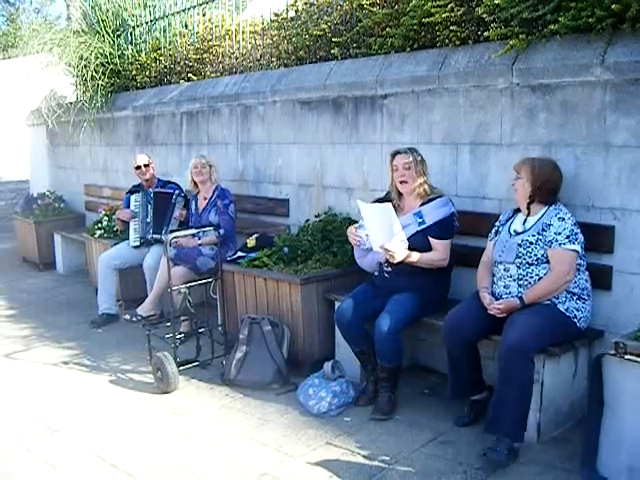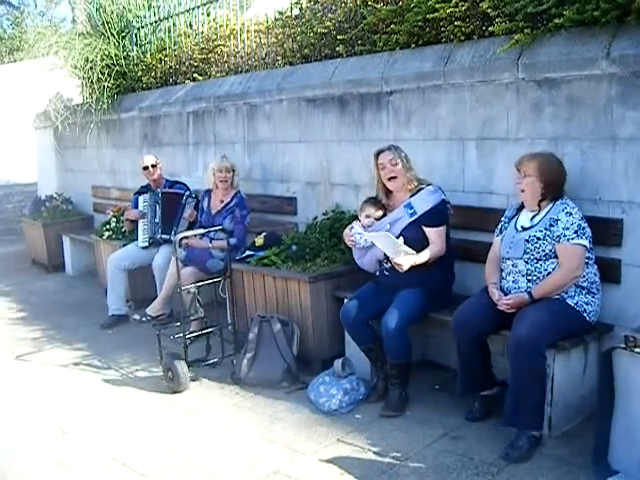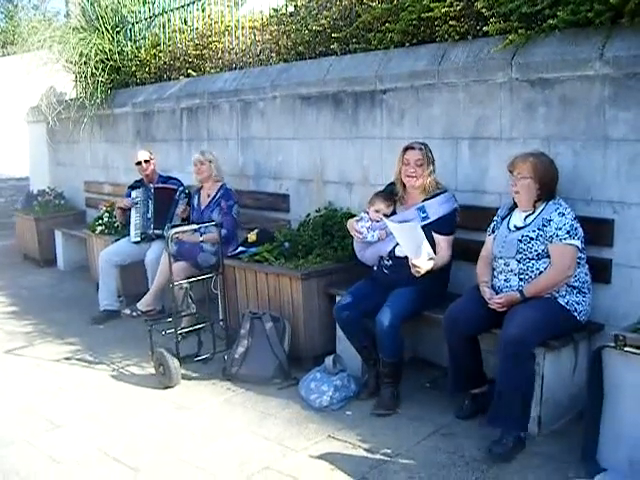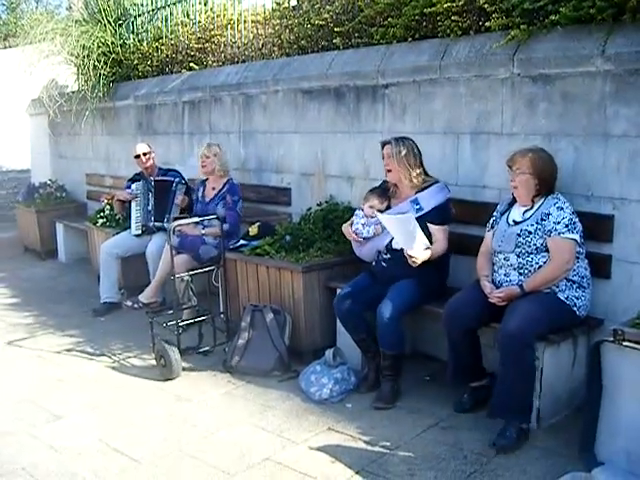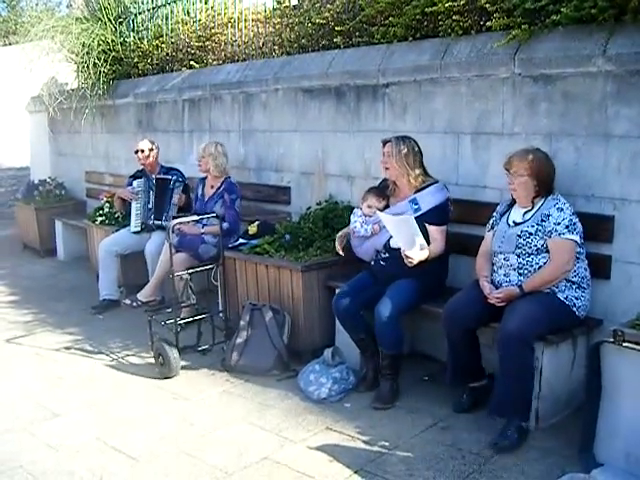
dt=1s
person 1, frame 1
left shoulder: (559, 220)
right shoulder: (507, 218)
left elbow: (562, 276)
right elbow: (487, 260)
left wrist: (519, 301)
right wrist: (485, 292)
left hip: (552, 305)
right hip: (501, 300)
left knee: (514, 344)
right knee: (455, 325)
left ankle: (507, 438)
right ankle: (476, 394)
person 1, frame 2
left shoulder: (566, 214)
right shoulder: (512, 213)
left elbow: (571, 270)
right elbow: (494, 257)
left wrist: (528, 297)
right wrist: (494, 288)
left hip: (561, 299)
right hip: (509, 295)
left knee: (524, 339)
right knee: (463, 321)
left ankle: (530, 428)
right ankle: (487, 389)
person 1, frame 3
left shoulder: (559, 215)
right shoulder: (505, 212)
left elbow: (563, 270)
right elbow: (485, 256)
left wrist: (519, 295)
right wrist: (485, 287)
left hip: (552, 299)
right hip: (501, 294)
left knee: (515, 336)
right knee: (455, 318)
left ankle: (514, 428)
right ankle: (477, 388)
person 1, frame 4
left shoulder: (557, 210)
right shoulder: (505, 208)
left elbow: (562, 264)
right elbow: (485, 252)
left wrist: (520, 290)
right wrist: (486, 281)
left hip: (553, 293)
right hip: (502, 289)
left knee: (514, 331)
right knee: (455, 312)
left ankle: (518, 419)
right ankle: (477, 382)
person 1, frame 5
left shoulder: (558, 211)
right shoulder: (504, 209)
left elbow: (562, 265)
right elbow: (485, 252)
left wrist: (519, 290)
right wrist: (485, 281)
left hip: (552, 294)
right hip: (501, 289)
left knee: (514, 331)
right knee: (455, 312)
left ankle: (517, 419)
right ankle: (476, 382)
person 2, frame 1
left shoulder: (437, 208)
right shoulder: (388, 201)
left elbow: (442, 258)
right elbow: (369, 233)
left wrist: (406, 256)
right wrist: (354, 232)
left hip: (420, 287)
right hip: (382, 282)
left knee: (385, 326)
right knee: (344, 314)
left ankle: (388, 391)
right ankle: (373, 377)
person 2, frame 2
left shoulder: (428, 198)
right shoulder: (382, 201)
left elbow: (439, 247)
left wrist: (413, 259)
right wrist: (351, 234)
left hip: (425, 282)
right hip: (387, 280)
left knee: (392, 323)
right knee: (349, 314)
left ankle: (399, 387)
right ankle: (383, 373)
person 2, frame 3
left shoulder: (440, 203)
right shoulder: (391, 192)
left elbow: (444, 252)
left wrist: (428, 264)
right wrist: (353, 223)
left hip: (420, 282)
right hip: (383, 276)
left knee: (385, 320)
right knee: (343, 310)
left ankle: (390, 387)
right ankle: (373, 370)
person 2, frame 4
left shoulder: (433, 194)
right shoulder: (385, 190)
left elbow: (441, 243)
left wrist: (425, 254)
right wrist: (349, 226)
left hip: (420, 275)
right hip: (383, 270)
left knee: (387, 312)
right knee: (343, 304)
left ankle: (390, 380)
right ankle: (373, 363)
person 2, frame 5
left shoulder: (431, 194)
right shoulder: (386, 188)
left elbow: (439, 242)
left wrist: (422, 254)
right wrist: (344, 233)
left hip: (418, 274)
right hip: (382, 269)
left knee: (385, 312)
right knee: (342, 303)
left ankle: (389, 379)
right ankle: (371, 363)
person 3, frame 1
left shoulder: (171, 188)
right shoulder: (132, 194)
right elbow: (122, 227)
right wrist: (119, 215)
left knee: (150, 263)
right knee: (105, 260)
right ankle: (108, 311)
person 3, frame 2
left shoulder: (178, 188)
right shoulder: (140, 194)
left elbow: (195, 211)
right elbow: (129, 227)
left wrist: (193, 215)
right wrist: (128, 215)
left knee: (159, 263)
right knee: (114, 261)
right ankle: (118, 311)
person 3, frame 3
left shoulder: (172, 184)
right shoulder: (134, 188)
right elbow: (121, 219)
right wrist: (120, 205)
left hip: (165, 237)
left knee: (152, 258)
right knee: (106, 256)
right ankle: (110, 307)
person 3, frame 4
left shoulder: (172, 175)
right shoulder: (134, 181)
left elbow: (189, 203)
left wrist: (184, 202)
right wrist: (118, 197)
left hip: (165, 229)
left knee: (153, 251)
right knee: (107, 249)
right ankle: (111, 298)
person 3, frame 5
left shoulder: (174, 175)
right shoulder: (135, 178)
left elbow: (188, 203)
right elbow: (120, 207)
left wrist: (182, 201)
right wrist: (119, 194)
left hip: (165, 228)
left knee: (152, 249)
right knee: (106, 246)
right ankle: (110, 296)
person 4, frame 1
left shoulder: (222, 195)
right shoulder: (194, 199)
left elbow: (226, 232)
right elbow: (192, 230)
left wrist: (197, 242)
right wrist: (184, 239)
left hip: (218, 252)
right hip: (198, 251)
left knee: (170, 255)
right knee: (176, 273)
left ankle: (150, 306)
right ankle: (185, 324)
person 4, frame 2
left shoulder: (239, 201)
right shoulder: (207, 196)
left elbow: (239, 241)
right elbow: (200, 227)
left wrist: (207, 244)
right wrist: (193, 240)
left hip: (226, 255)
right hip: (205, 250)
left knee: (180, 256)
right knee: (187, 273)
left ankle: (160, 305)
right ankle: (195, 323)
person 4, frame 3
left shoulder: (226, 193)
right shoulder: (196, 194)
left elbow: (228, 232)
left wrist: (198, 238)
right wrist: (185, 235)
left hip: (219, 249)
right hip: (199, 247)
left knee: (171, 251)
right knee: (178, 268)
left ankle: (151, 301)
person 4, frame 4
left shoulder: (231, 188)
right shoulder: (201, 186)
left elbow: (232, 226)
right elbow: (196, 217)
left wrist: (200, 231)
right wrist: (189, 227)
left hip: (220, 243)
right hip: (200, 239)
left knee: (173, 243)
right knee: (180, 260)
left ankle: (152, 293)
person 4, frame 5
left shoulder: (229, 187)
right shoulder: (201, 183)
left elbow: (231, 226)
left wrist: (199, 230)
right wrist: (188, 225)
left hip: (219, 241)
right hip: (199, 238)
left knee: (172, 242)
right knee: (178, 258)
left ankle: (151, 291)
